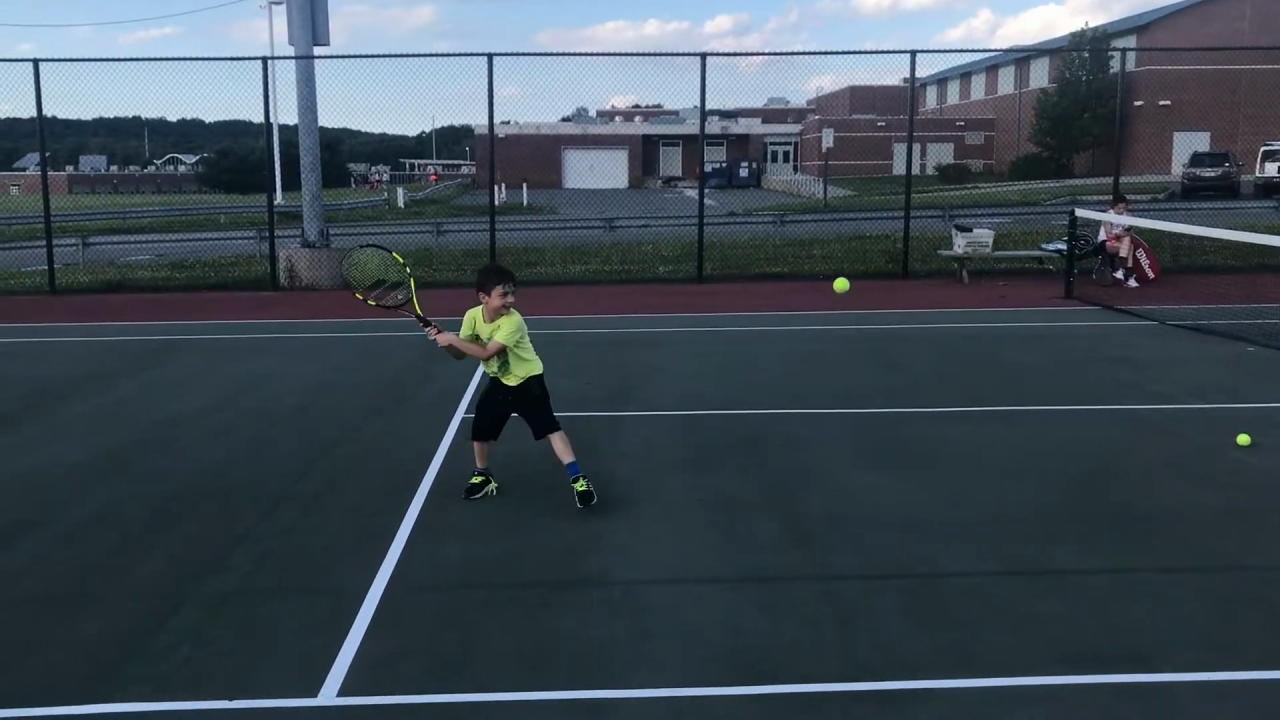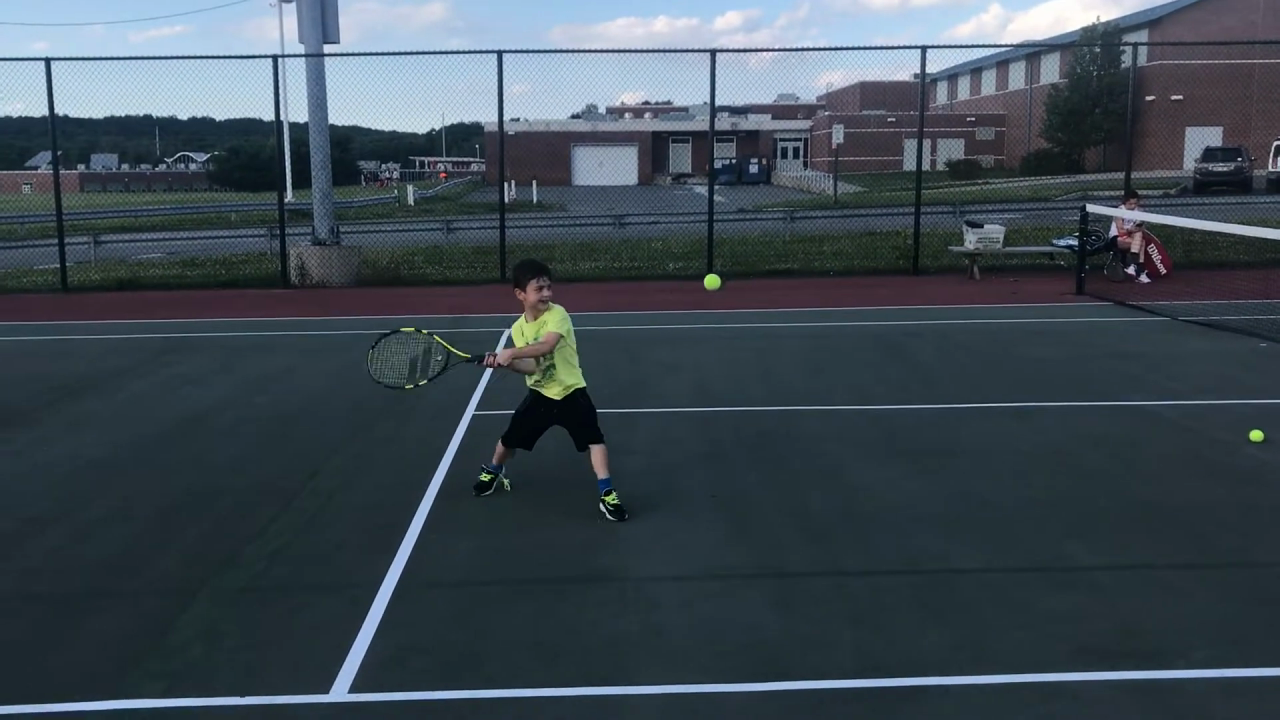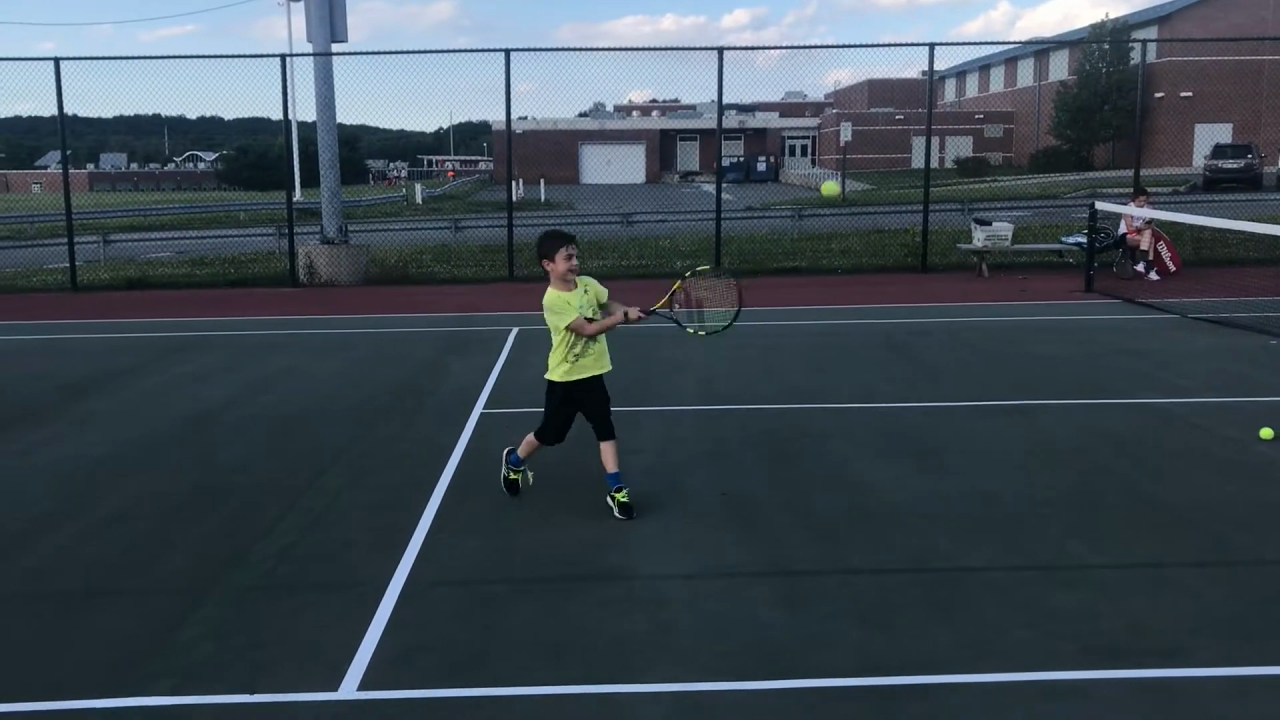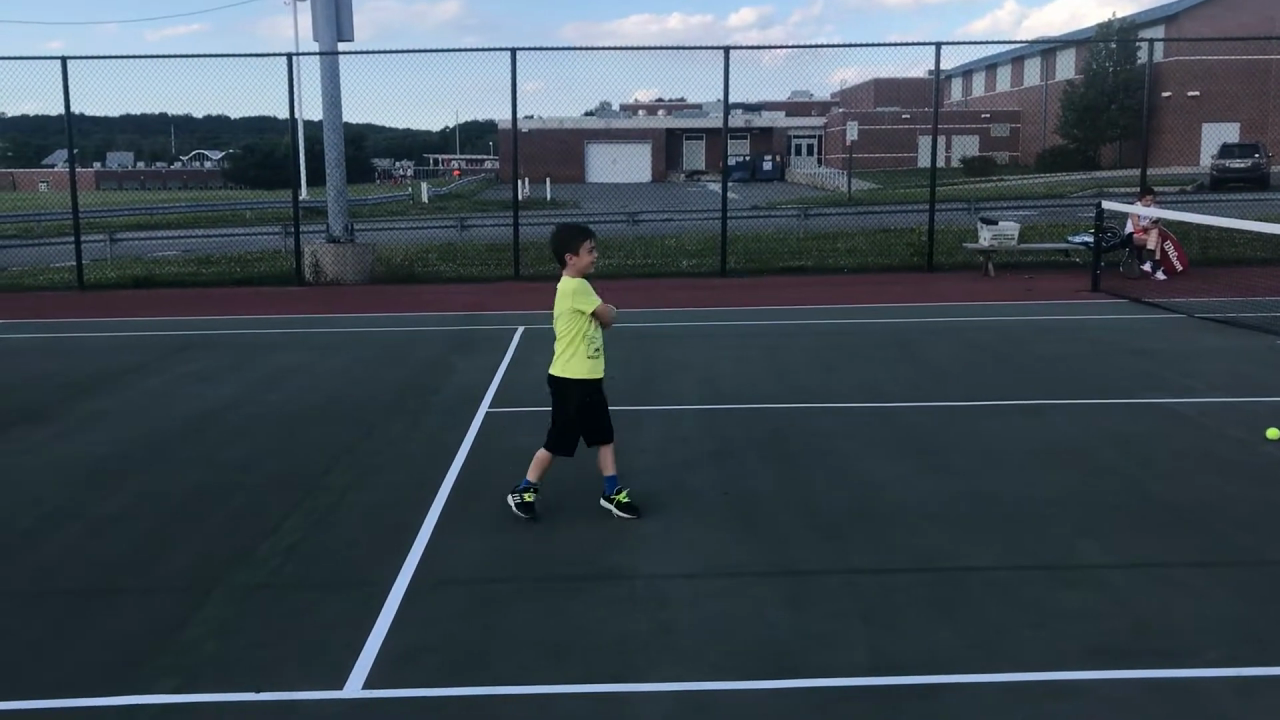
dt=0.2s
person 1, frame 1
left shoulder: (512, 321)
right shoulder: (471, 317)
left elbow: (485, 353)
right elbow: (462, 353)
left wrist: (452, 340)
right wrist: (444, 339)
left hip: (527, 378)
right hip: (499, 380)
left knee: (550, 427)
right knee: (480, 428)
left ankle: (577, 480)
right ankle: (482, 476)
person 1, frame 2
left shoulder: (556, 314)
right shoulder: (519, 329)
left elbow: (546, 346)
right elbow: (532, 367)
left wrist: (512, 353)
right wrist: (505, 362)
left hip: (571, 390)
right hip: (540, 394)
left knee: (594, 438)
right knee: (513, 439)
left ankle: (607, 494)
right ankle: (493, 471)
person 1, frame 3
left shoulder: (587, 283)
right shoulder: (552, 300)
left elbow: (612, 307)
right elbow: (587, 330)
left wrist: (624, 312)
right wrist: (625, 317)
left hip: (592, 374)
right hip: (564, 378)
left knee: (606, 430)
right knee: (548, 432)
left ankle: (616, 489)
right ankle: (514, 460)
person 1, frame 4
left shoulder: (572, 285)
right shoulder: (577, 287)
right elbow: (607, 318)
left wrist: (598, 313)
right wrist: (610, 309)
left hip: (585, 376)
right hip: (570, 378)
left knee: (602, 434)
right knee: (559, 440)
left ankle: (613, 491)
right ankle: (524, 491)
